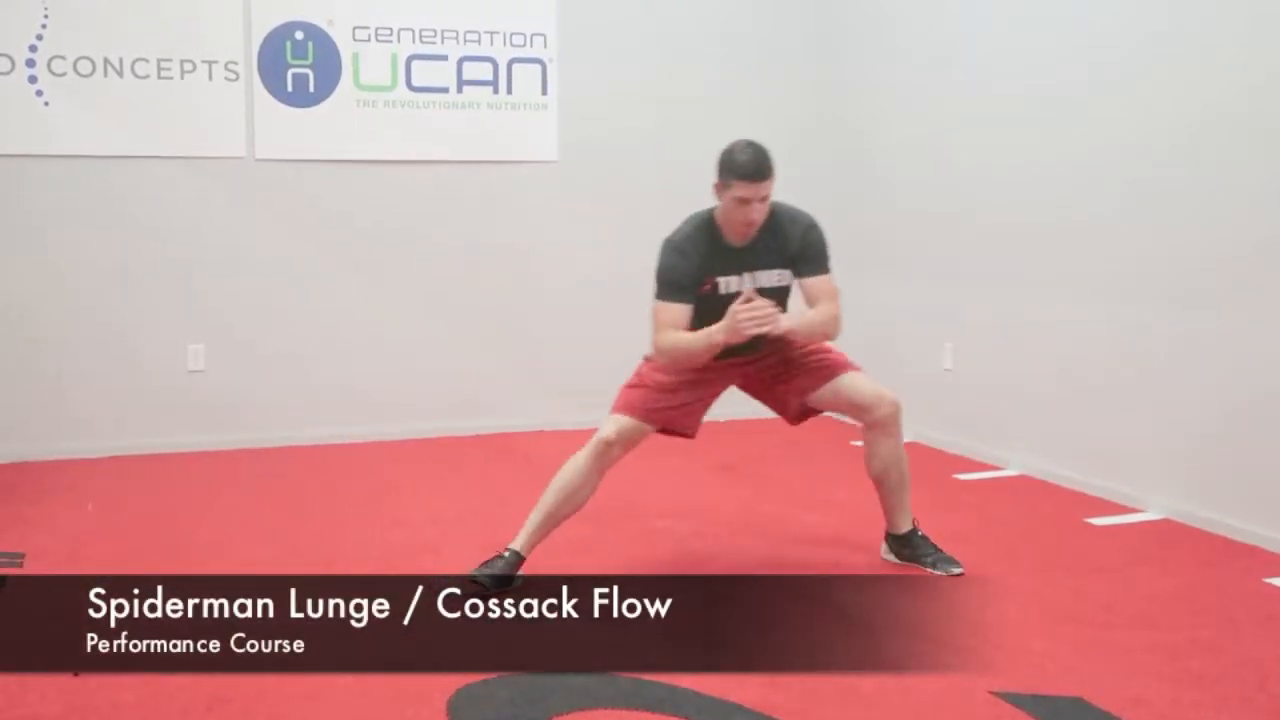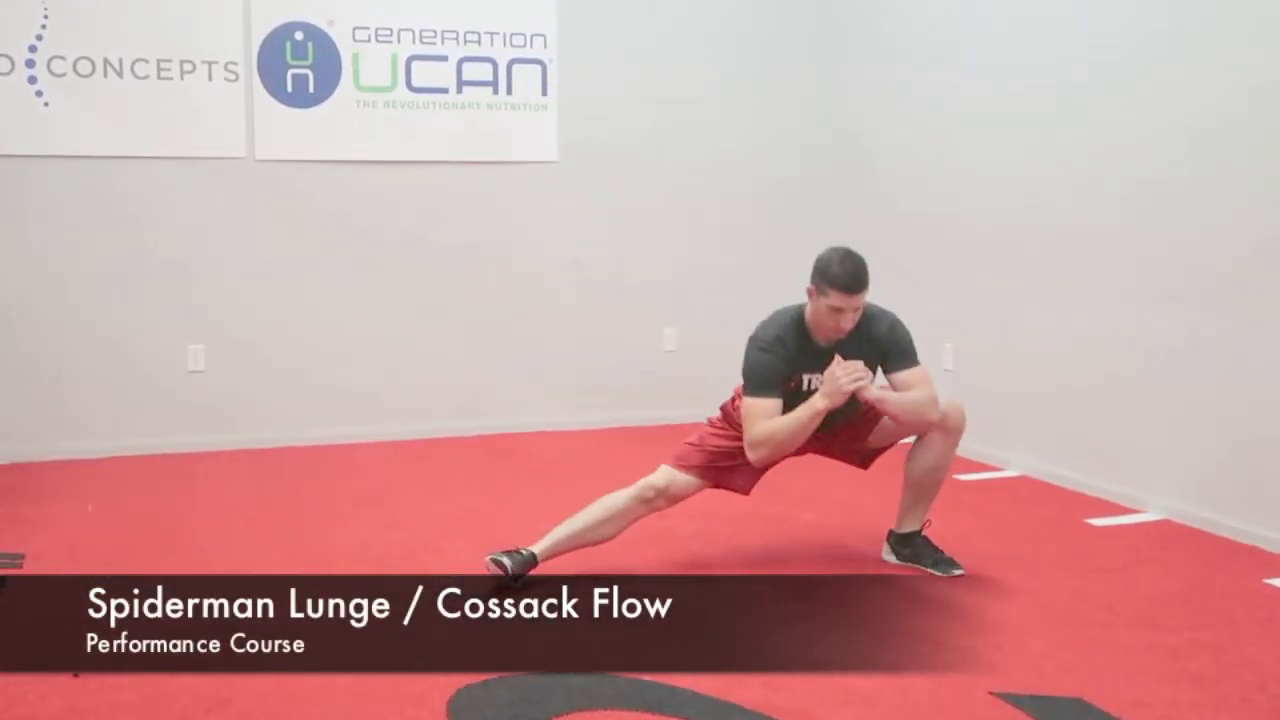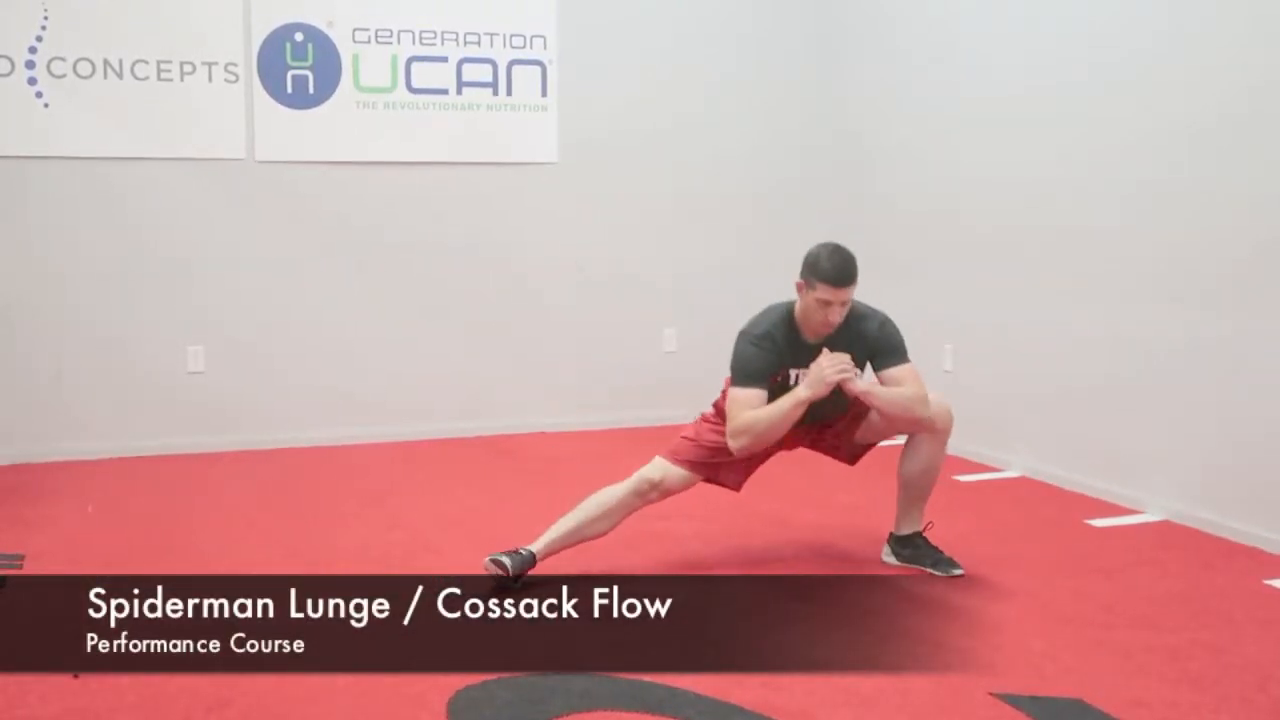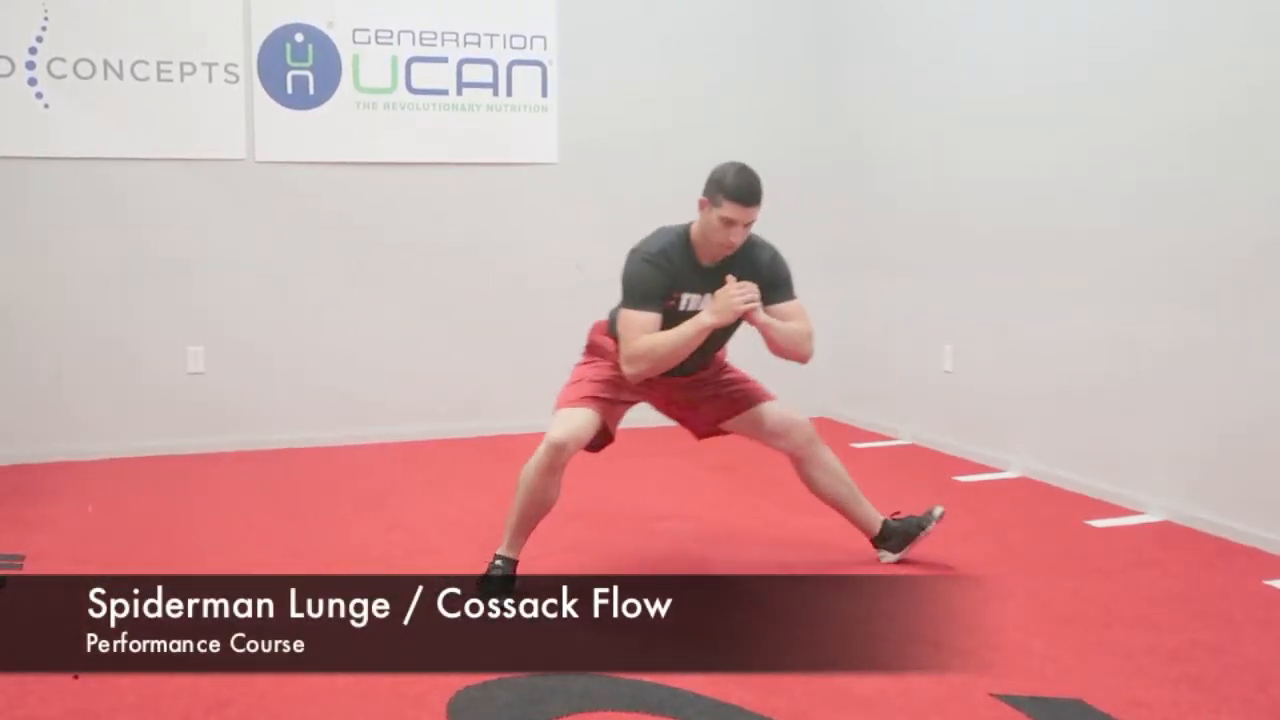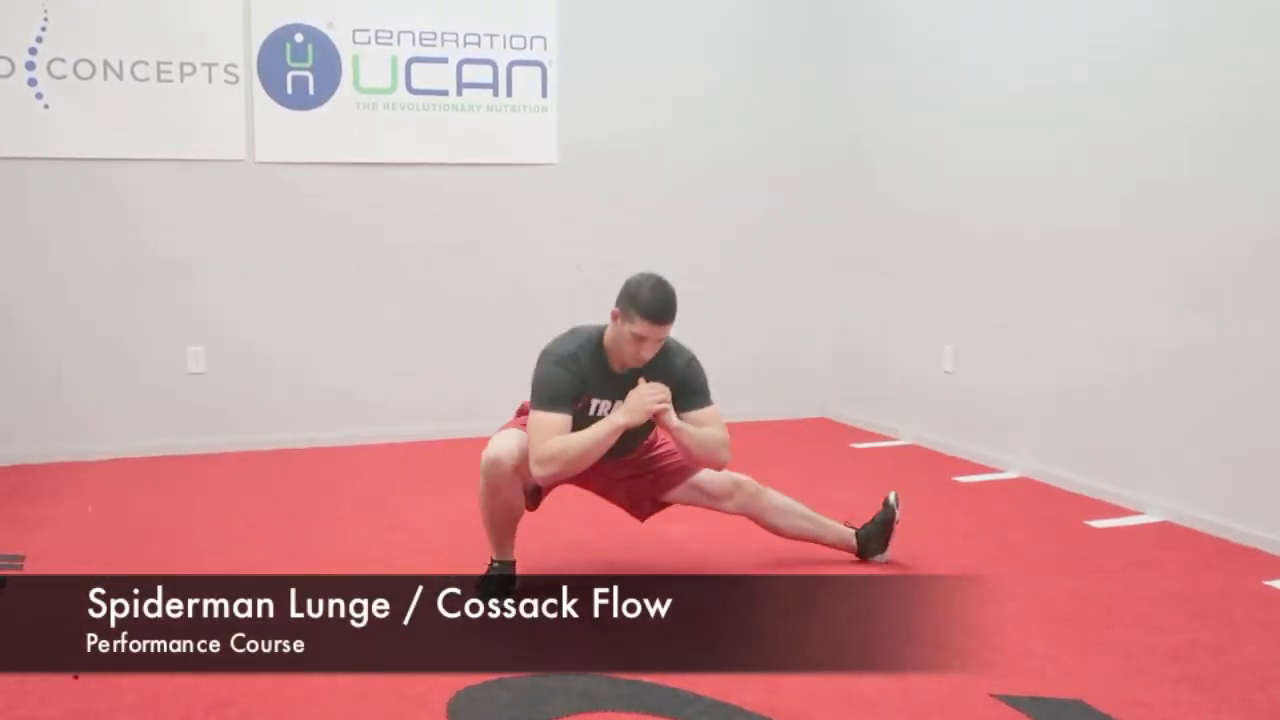
dt=0.5s
person 1, frame 1
left shoulder: (800, 230)
right shoulder: (684, 246)
left elbow: (828, 318)
right elbow: (666, 348)
left wrist: (780, 322)
right wrist: (731, 327)
left hip: (775, 345)
right hip: (692, 353)
left knee: (882, 407)
right knee: (608, 441)
left ankle: (902, 536)
right ankle: (514, 555)
person 1, frame 2
left shoulder: (883, 329)
right shoulder: (772, 342)
left elbow: (926, 407)
right elbow: (758, 447)
left wrist: (873, 392)
right wrist: (821, 399)
left hip: (841, 418)
right hip: (762, 424)
left knee: (947, 419)
right knee: (656, 490)
left ankle: (906, 538)
right ankle: (530, 556)
person 1, frame 3
left shoulder: (872, 327)
right shoulder: (762, 336)
left elbow: (917, 400)
right elbow: (741, 438)
left wrist: (857, 385)
right wrist: (807, 390)
left hip: (830, 415)
right hip: (752, 416)
left knee: (935, 416)
right knee: (652, 482)
left ankle: (906, 540)
right ankle: (528, 556)
person 1, frame 4
left shoulder: (762, 260)
right shoulder: (653, 257)
left elbow: (803, 348)
right elbow: (638, 361)
left wrist: (759, 317)
right wrist: (709, 317)
left hip: (699, 369)
right hip: (619, 357)
left knee: (797, 433)
right knee: (561, 441)
left ankle: (883, 534)
right ankle: (505, 560)
person 1, frame 5
left shoulder: (678, 364)
right shoulder: (564, 360)
left elbow: (720, 455)
right elbow: (544, 466)
left wrist: (671, 423)
right wrist: (621, 418)
left hip: (630, 453)
right hip: (554, 442)
left knee: (739, 491)
right knee: (500, 458)
left ankle: (860, 540)
right ankle: (503, 567)
